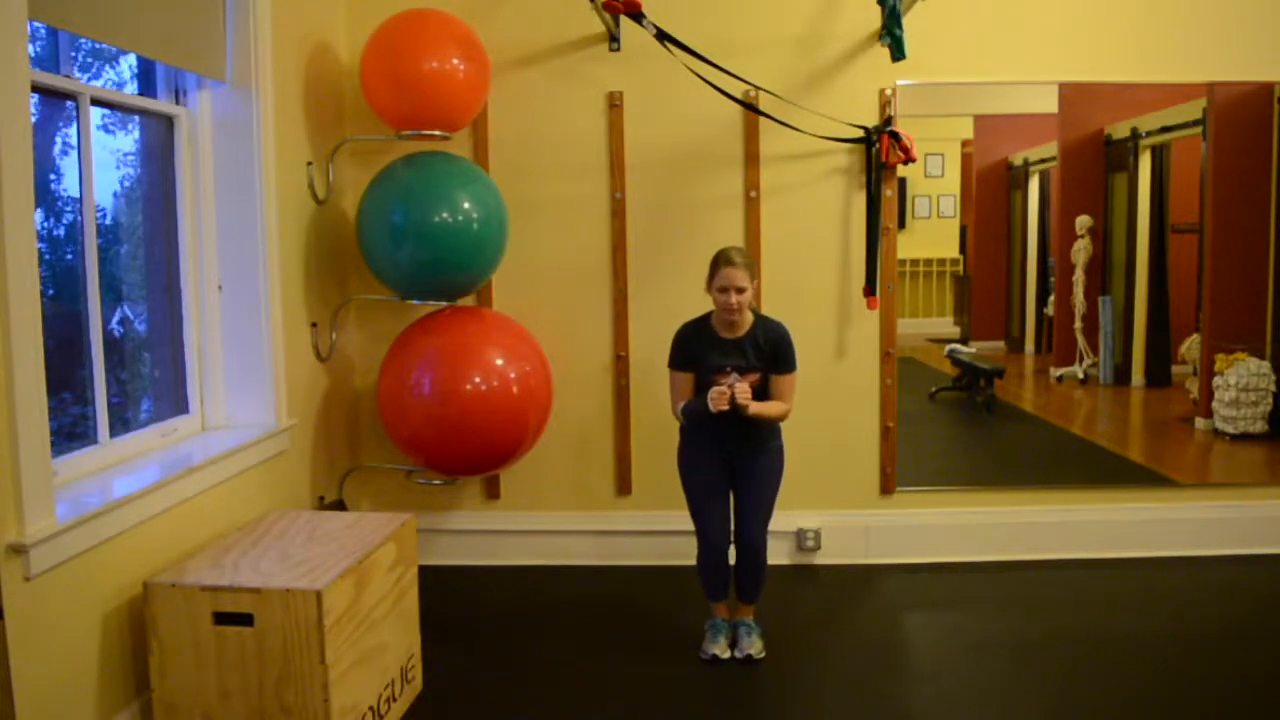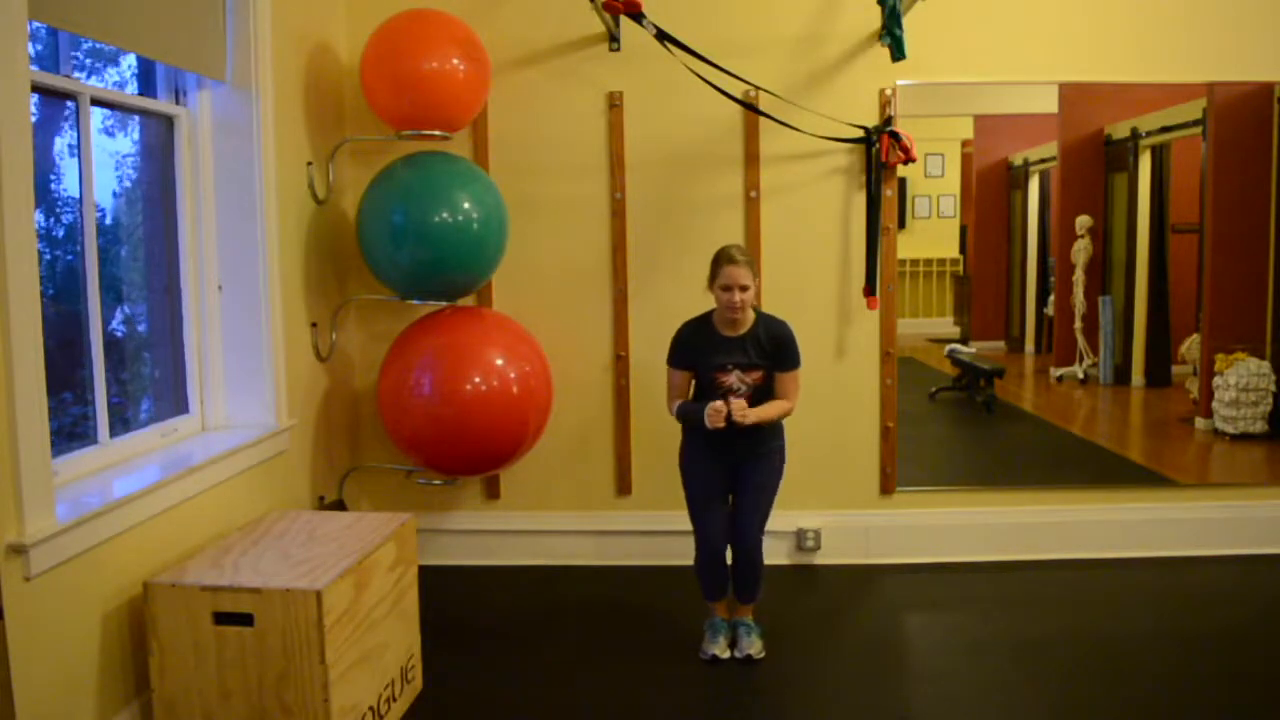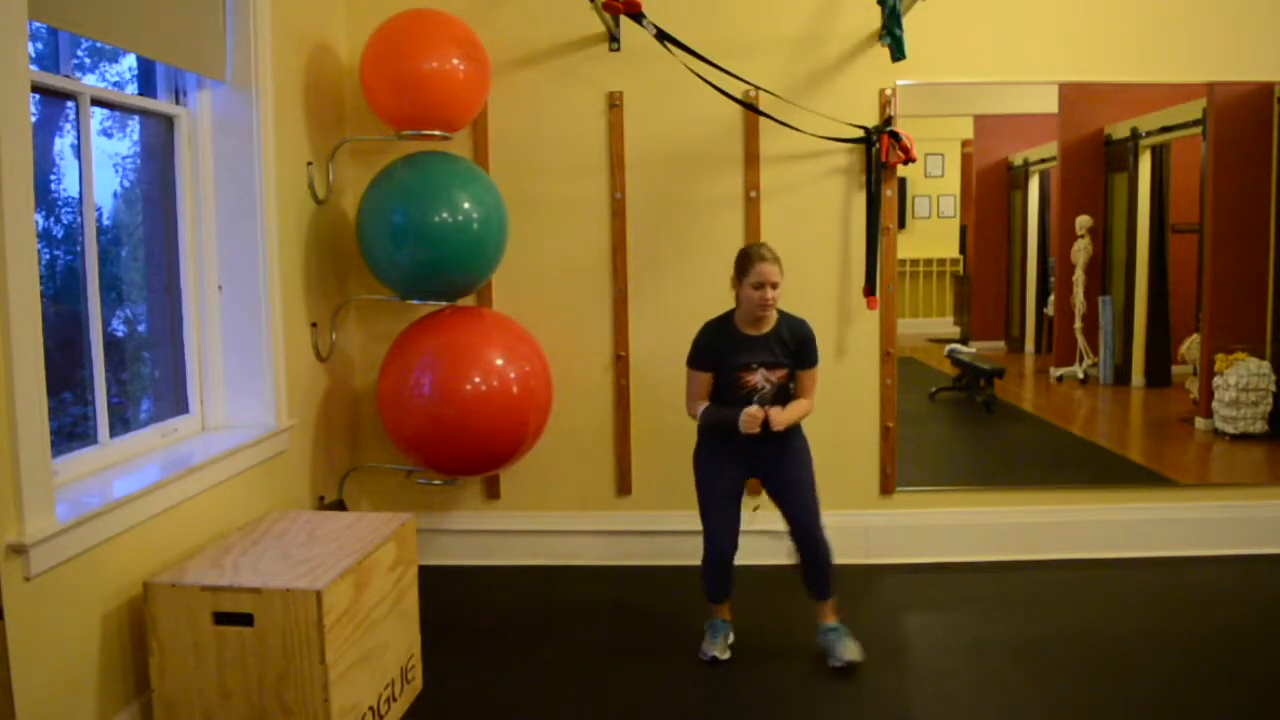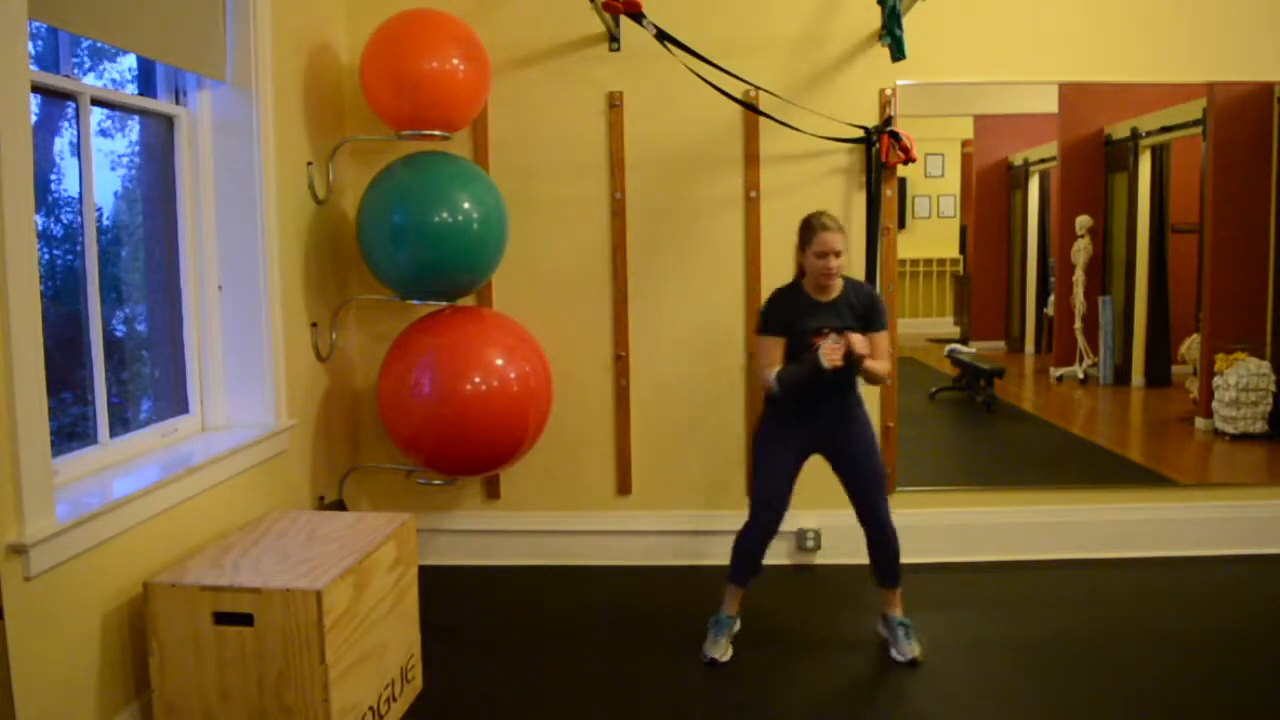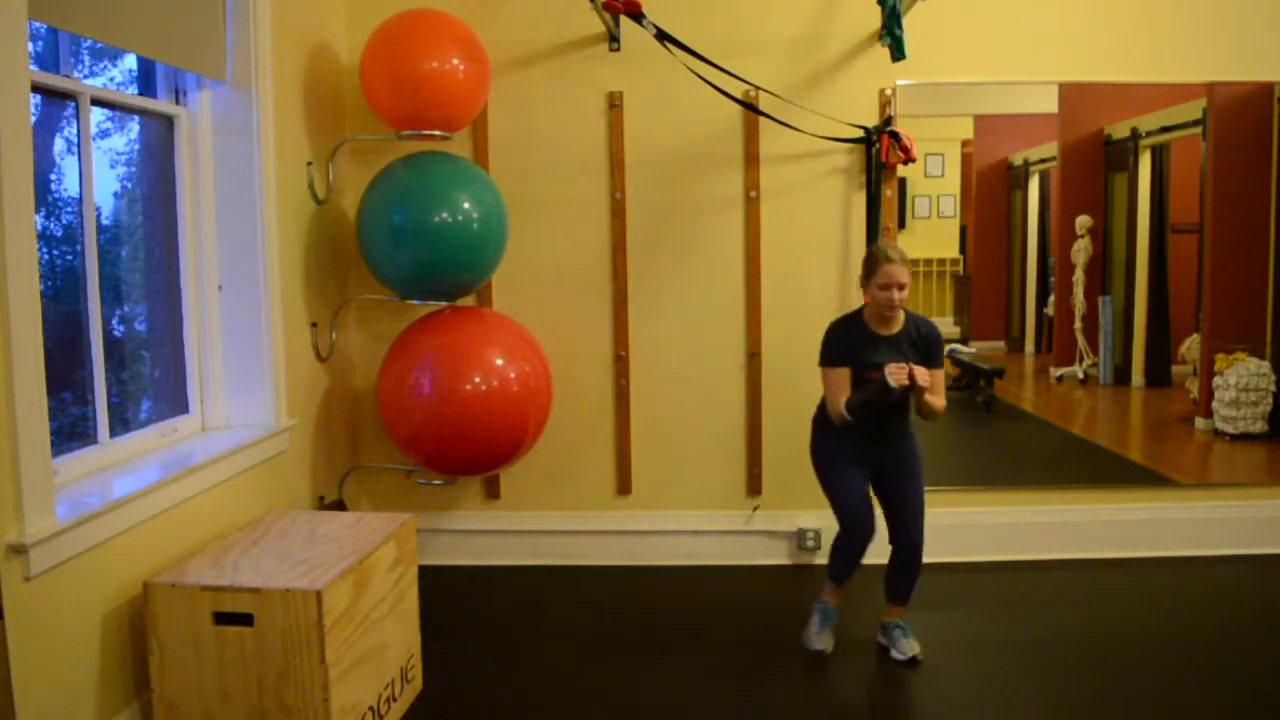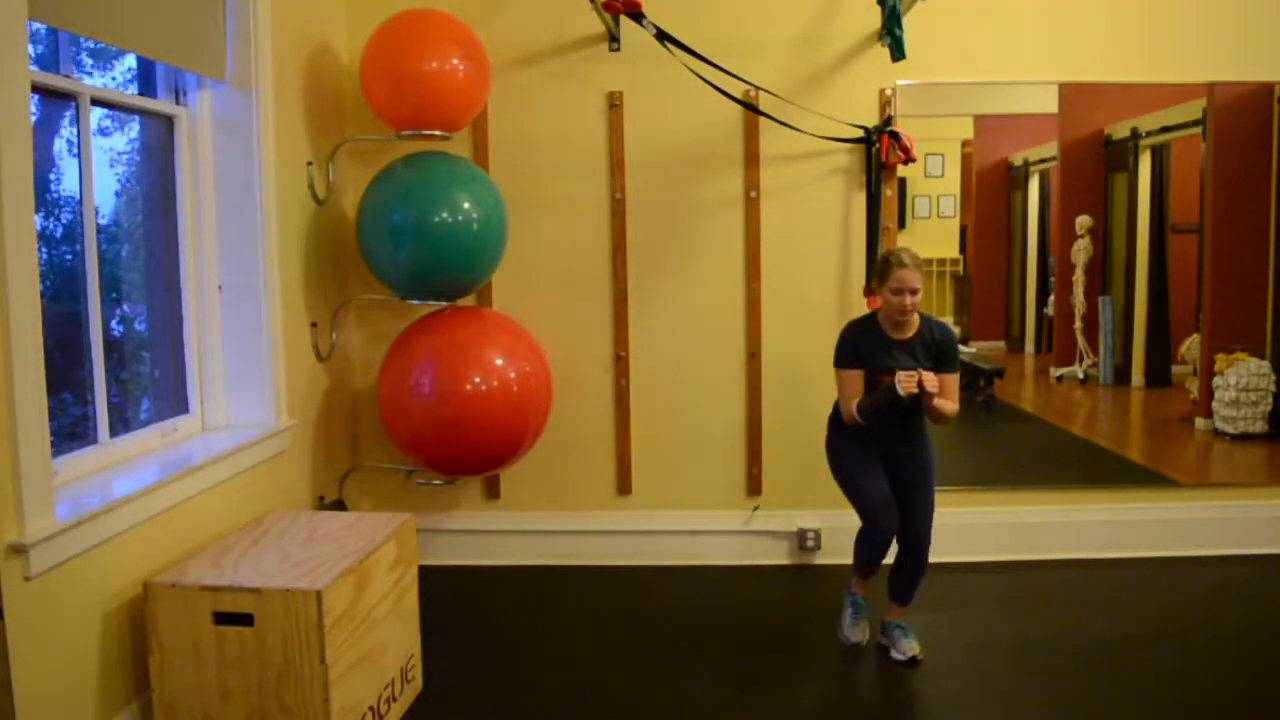
dt=0.3s
person 1, frame 1
left shoulder: (774, 336)
right shoulder: (689, 337)
left elbow: (783, 405)
right elbow: (680, 406)
left wrist: (749, 406)
right wrist: (705, 405)
left hip: (759, 448)
right hip: (703, 449)
left knee: (752, 539)
right knee: (713, 541)
left ankle: (746, 619)
right ankle: (718, 619)
person 1, frame 2
left shoulder: (777, 333)
right shoulder: (690, 336)
left elbow: (787, 401)
right elbow: (675, 400)
left wrist: (749, 415)
right wrist: (701, 415)
left hip: (760, 446)
right hip: (705, 448)
left knee: (747, 538)
right knee: (710, 540)
left ankle: (744, 618)
right ankle: (717, 619)
person 1, frame 3
left shoulder: (797, 332)
right shoulder: (712, 336)
left elbow: (806, 397)
right elbow: (696, 405)
left wrist: (785, 415)
right wrist: (733, 418)
left hip: (783, 444)
right hip: (722, 449)
left knee: (809, 534)
right knee: (720, 544)
left ankle: (829, 625)
right ankle: (719, 623)
person 1, frame 4
left shoulder: (865, 299)
right shoulder: (781, 304)
left elbow: (881, 375)
right elbow: (771, 381)
left wrist: (866, 361)
right wrist: (814, 363)
left hip: (844, 417)
right hip: (787, 421)
left knee: (877, 517)
right knee: (764, 521)
left ankle: (894, 618)
right ankle: (725, 617)
person 1, frame 5
left shoulder: (925, 333)
right shoulder: (843, 333)
left elbow: (935, 411)
right elbow: (839, 410)
left wrist: (923, 391)
right wrist: (881, 386)
left hip: (895, 441)
right hip: (840, 443)
left knee: (910, 539)
right knee: (858, 527)
left ankle: (893, 624)
right ankle: (827, 605)
person 1, frame 6
left shoulder: (940, 337)
right shoulder: (856, 336)
left elbow: (949, 413)
right elbow: (851, 412)
left wrist: (931, 397)
right wrist: (892, 393)
left hip: (909, 443)
right hip: (855, 441)
left knee: (917, 539)
right knee: (882, 519)
left ankle: (895, 623)
right ankle: (856, 594)
